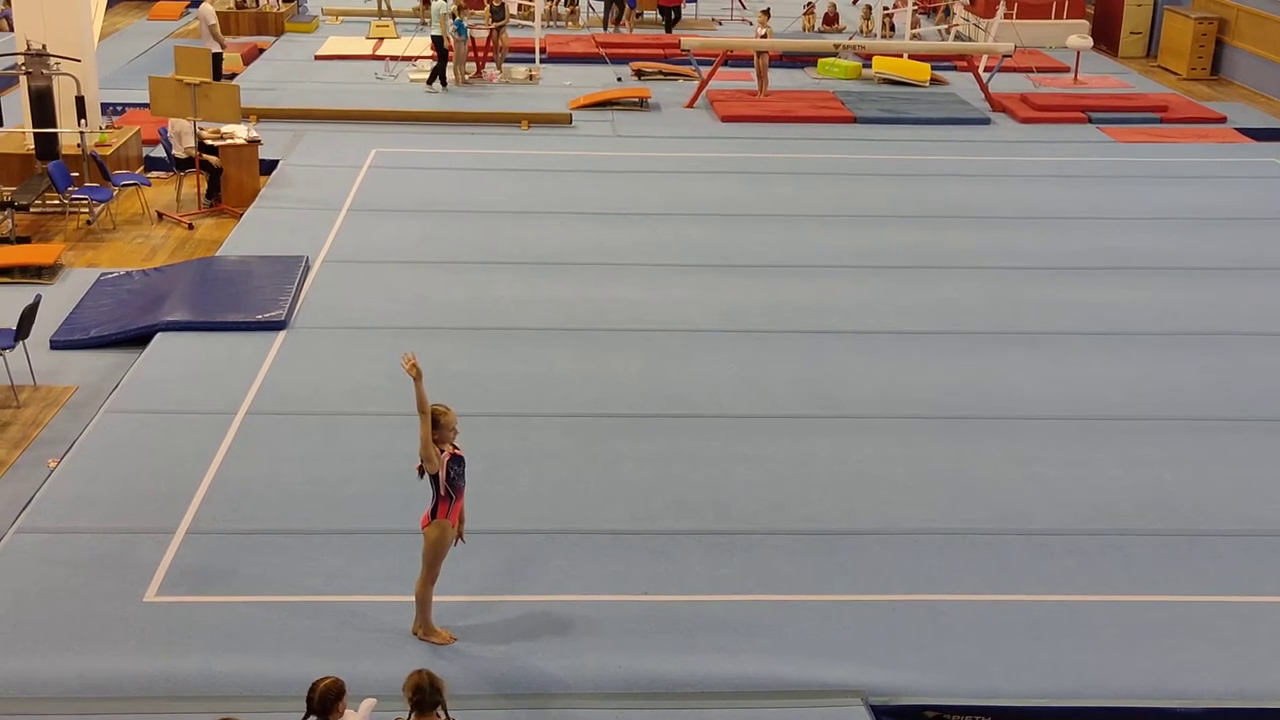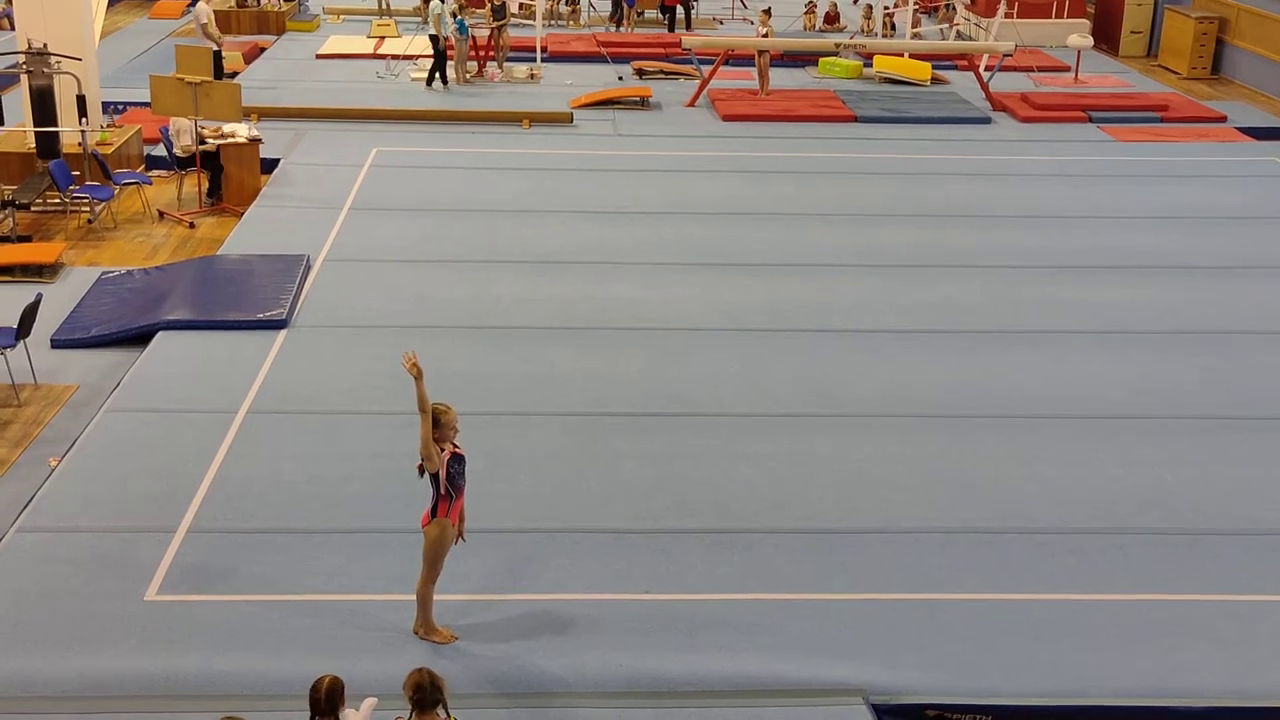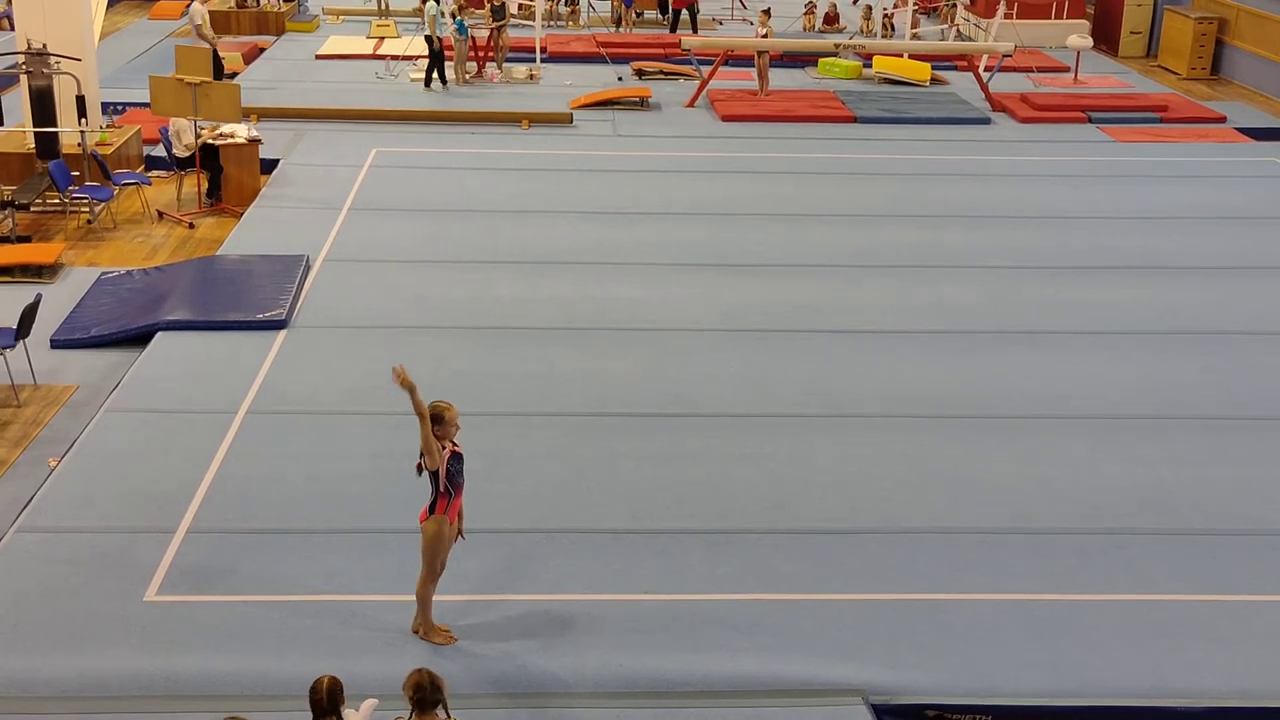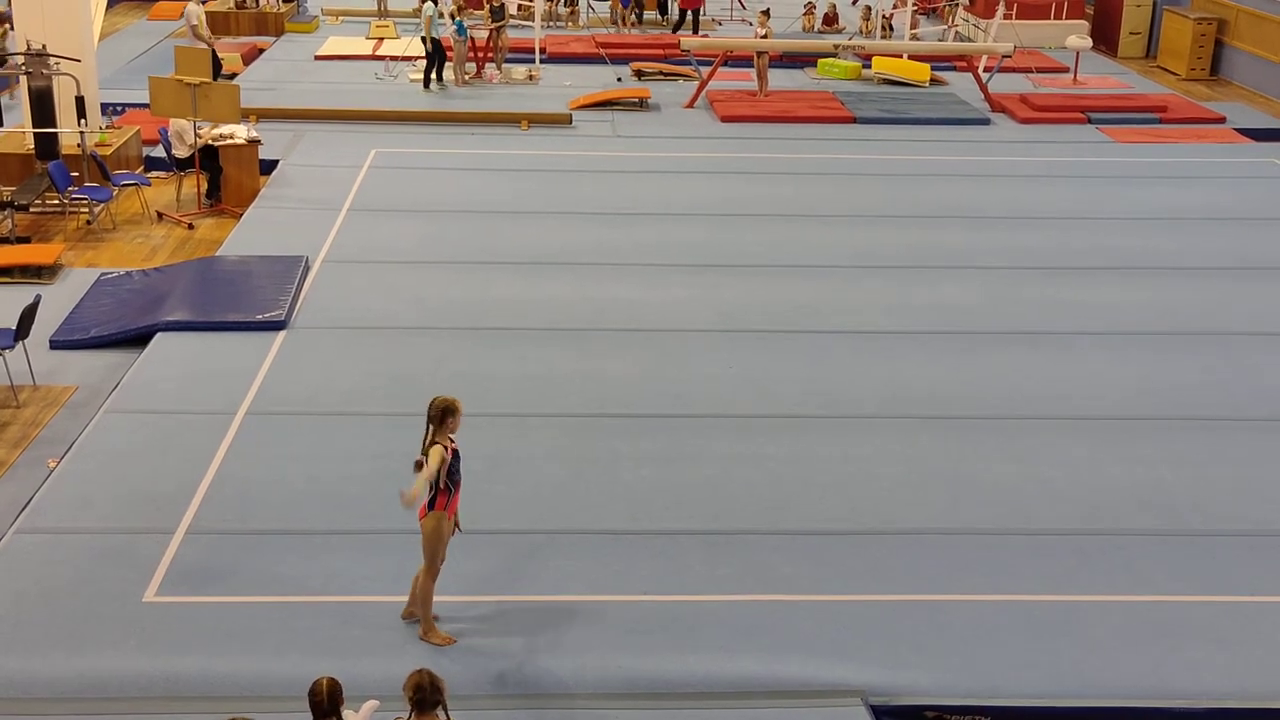
dt=0.2s
person 1, frame 1
left shoulder: (454, 451)
right shoulder: (432, 455)
right elbow: (423, 414)
left wrist: (460, 522)
right wrist: (417, 381)
left hip: (449, 521)
right hip: (437, 523)
left knee: (431, 575)
right knee: (428, 576)
left ankle: (422, 623)
right ankle: (425, 629)
person 1, frame 2
left shoulder: (455, 450)
right shoulder: (433, 455)
right elbow: (424, 414)
left wrist: (460, 520)
right wrist: (418, 379)
left hip: (450, 519)
right hip: (438, 521)
left knee: (433, 573)
right knee: (429, 575)
left ankle: (423, 622)
right ankle: (426, 628)
person 1, frame 3
left shoulder: (454, 449)
right shoulder: (433, 452)
right elbow: (424, 418)
left wrist: (458, 520)
right wrist: (412, 392)
left hip: (449, 517)
right hip: (436, 519)
left knee: (437, 569)
right knee: (430, 572)
left ankle: (422, 621)
right ankle: (427, 627)
person 1, frame 4
left shoulder: (450, 442)
right shoulder: (438, 450)
right elbow: (429, 471)
left wrist: (454, 514)
right wrist: (416, 490)
left hip: (442, 510)
right hip: (435, 513)
left knee: (433, 564)
right knee: (431, 569)
left ankle: (412, 609)
right ankle: (427, 628)
